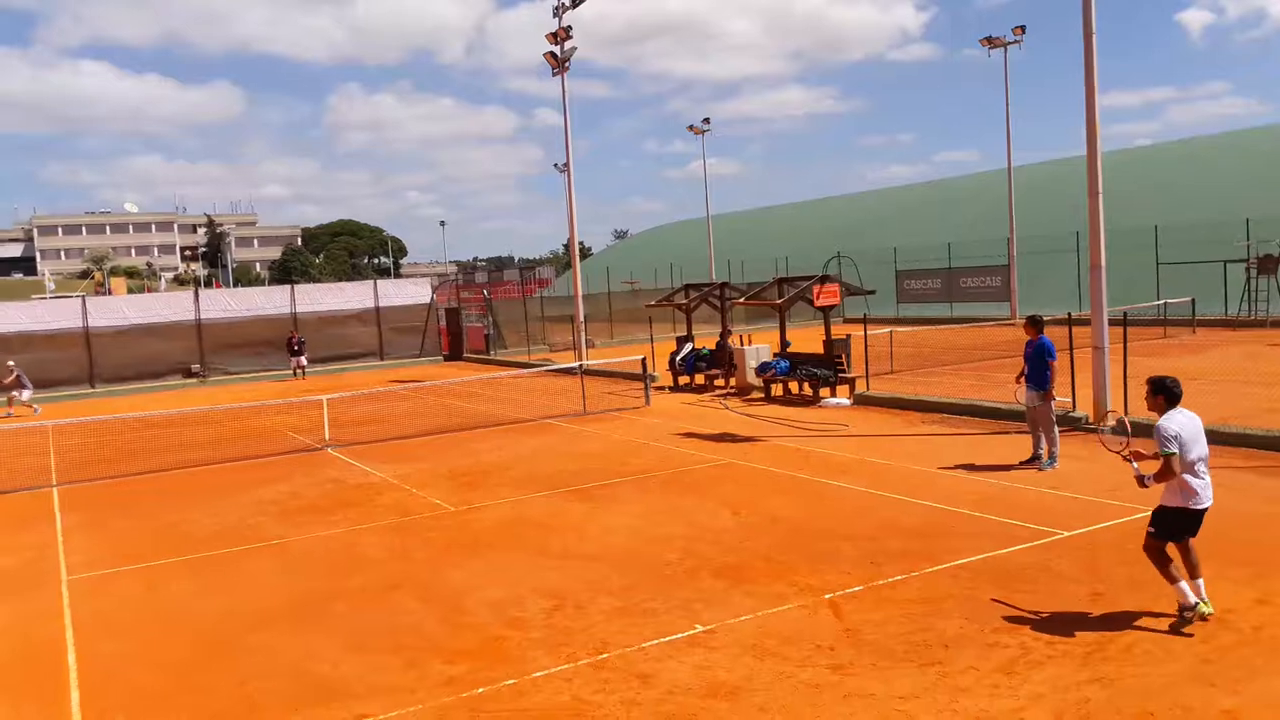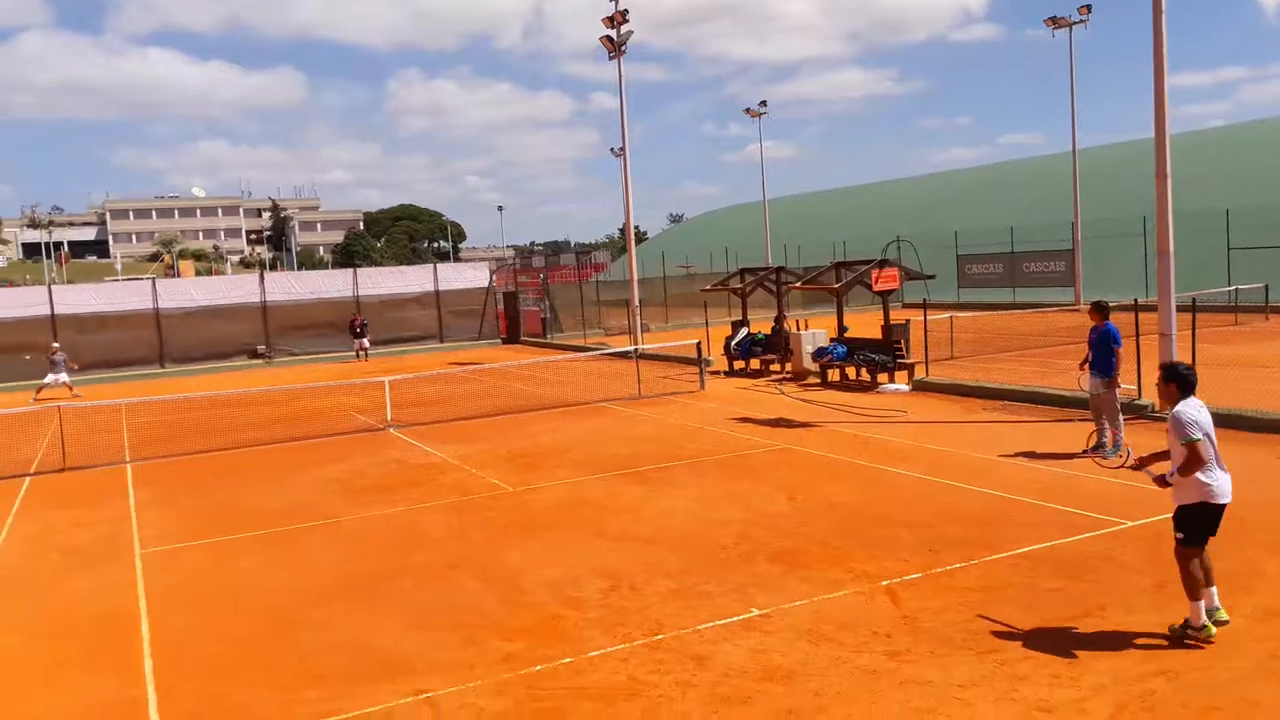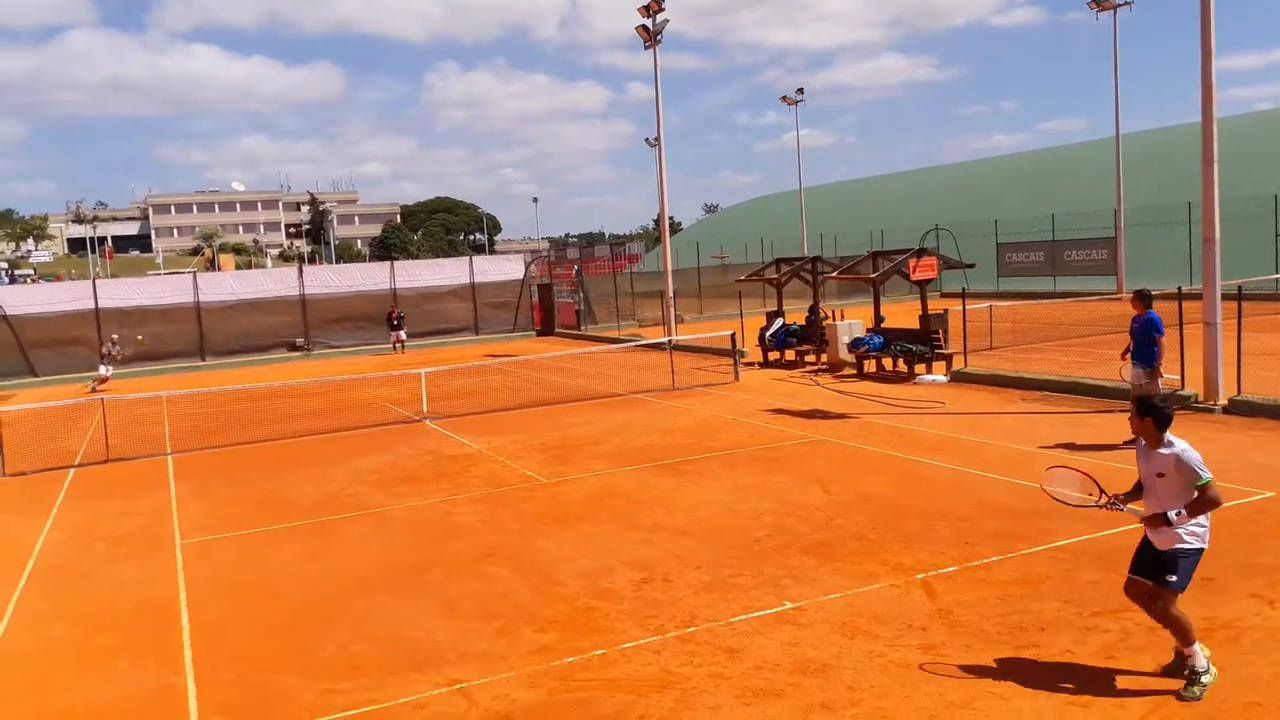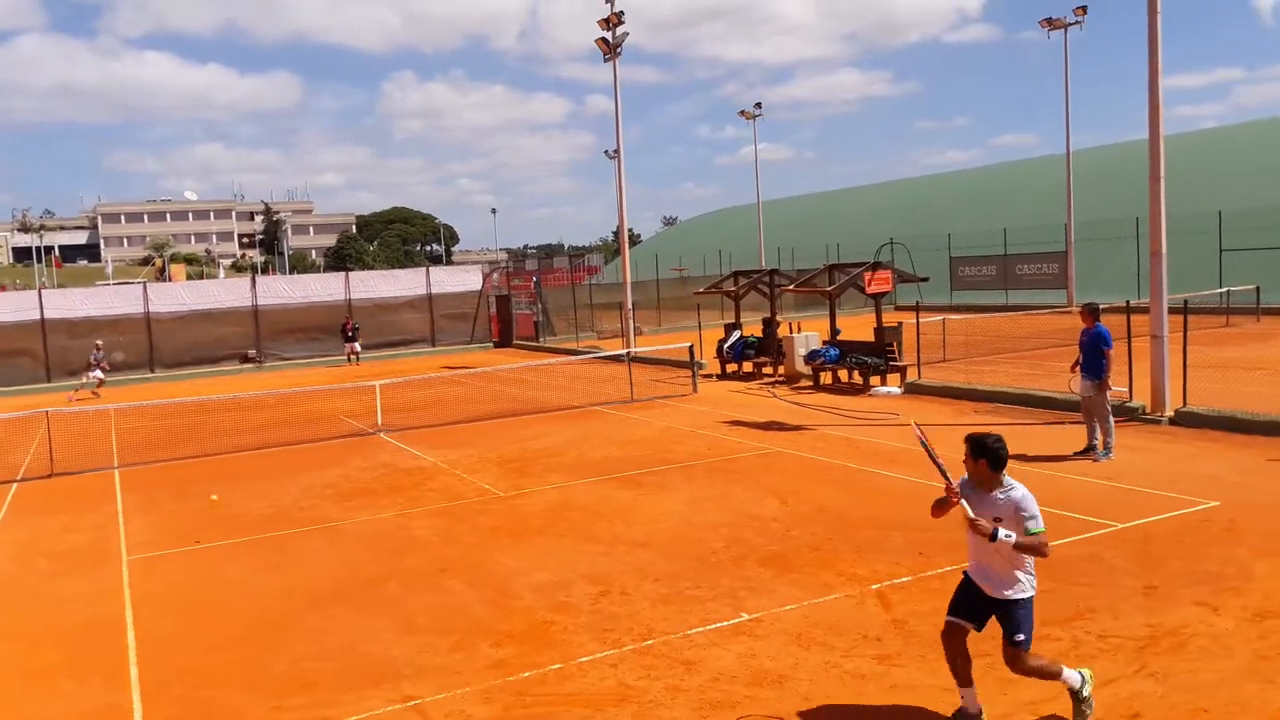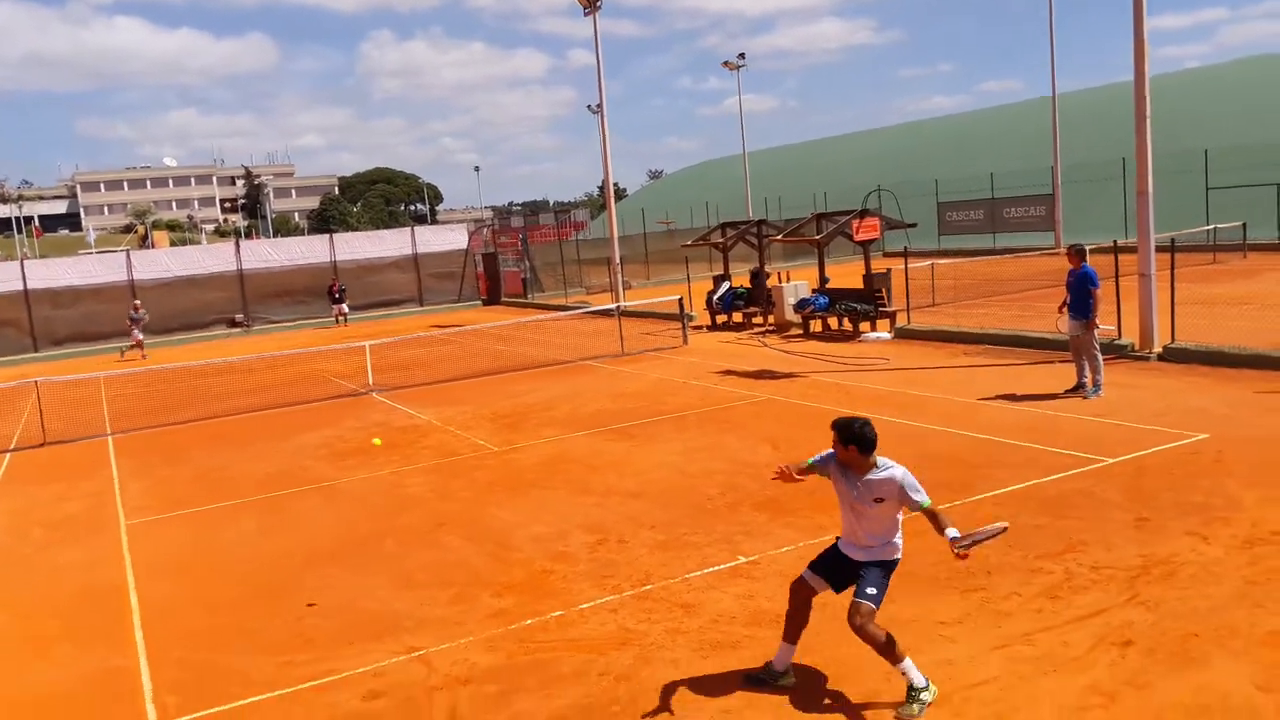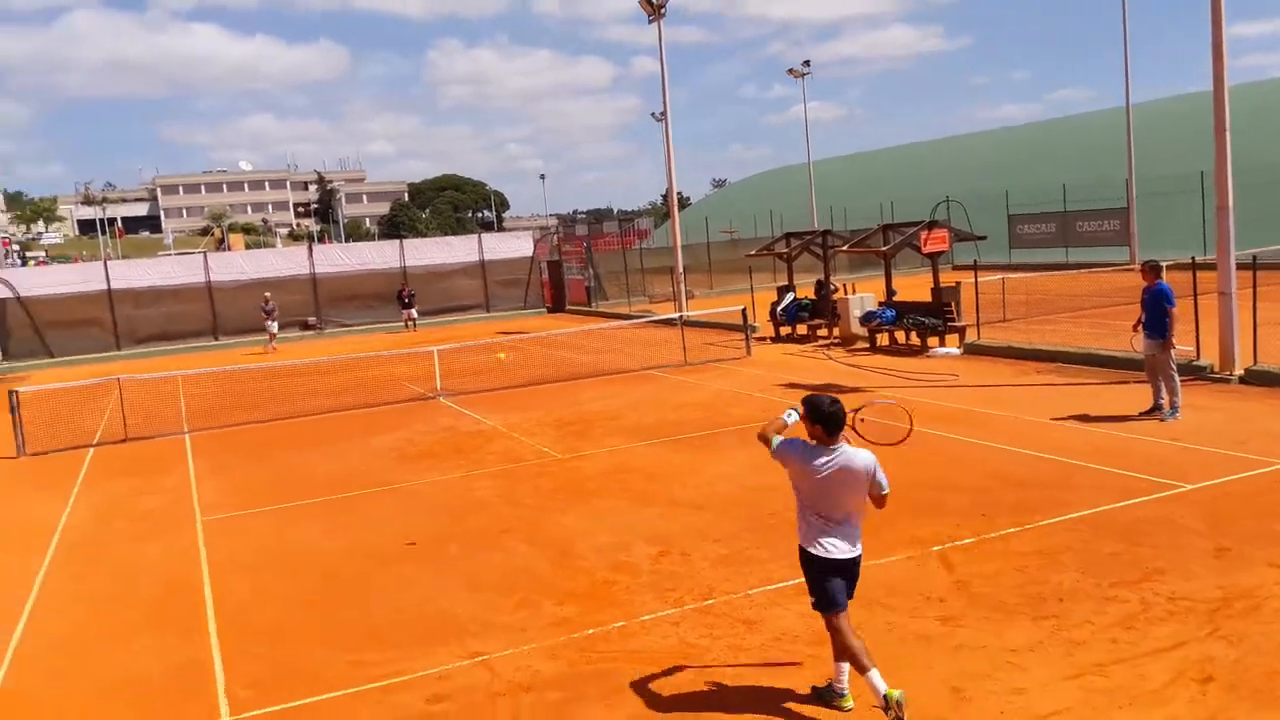
dt=0.4s
person 1, frame 1
left shoulder: (1165, 427)
right shoulder: (1192, 417)
left elbow: (1171, 470)
left wrist: (1146, 480)
right wrist: (1150, 455)
left hip: (1181, 498)
right hip: (1201, 494)
left knee: (1153, 546)
right knee: (1182, 542)
left ankle: (1190, 602)
right ankle: (1199, 600)
person 1, frame 2
left shoulder: (1181, 414)
right shoulder: (1196, 406)
left elbow: (1198, 458)
left wrist: (1170, 478)
right wrist: (1153, 458)
left hip: (1198, 493)
right hip: (1216, 490)
left knee: (1185, 554)
right knee: (1197, 548)
left ankle: (1199, 623)
right ankle: (1213, 609)
person 1, frame 3
left shoulder: (1182, 454)
right shoulder: (1143, 446)
left elbow: (1213, 498)
left wrist: (1170, 517)
right wrist: (1127, 497)
left hip: (1185, 537)
right hip: (1157, 534)
left knee: (1163, 603)
right knee: (1135, 590)
left ankle: (1200, 667)
right ankle: (1186, 650)
person 1, frame 4
left shoulder: (1020, 499)
right shoulder: (969, 484)
left elbow: (1042, 547)
right elbow: (936, 511)
left wrist: (995, 534)
right wrist: (948, 500)
left hip: (1014, 588)
right hip: (978, 577)
left knee: (1018, 661)
right knee: (951, 635)
left ankle: (1077, 682)
person 1, frame 5
left shoulder: (896, 478)
right shoulder: (834, 462)
left elbow: (931, 512)
right elbow: (800, 470)
left wrist: (952, 535)
right wrist: (790, 473)
left hip: (880, 557)
right hip: (847, 547)
left knee: (860, 622)
right knee: (800, 589)
left ankle: (920, 685)
right ankle: (780, 668)
person 1, frame 6
left shoulder: (798, 453)
right shoulder: (865, 460)
left elbow: (765, 433)
right elbow: (881, 502)
left wrist: (791, 414)
left hip: (817, 551)
right hip: (850, 549)
left knee: (838, 624)
right knee: (834, 614)
left ankle: (885, 694)
right ankle: (840, 688)
